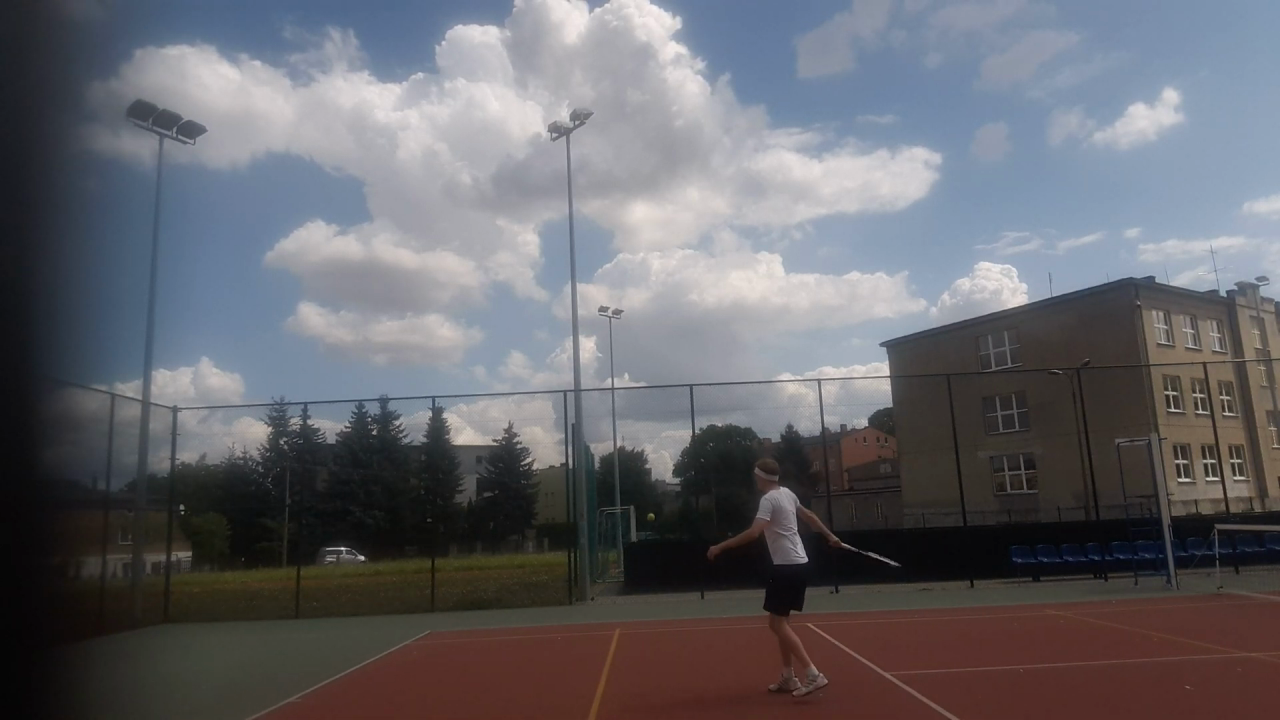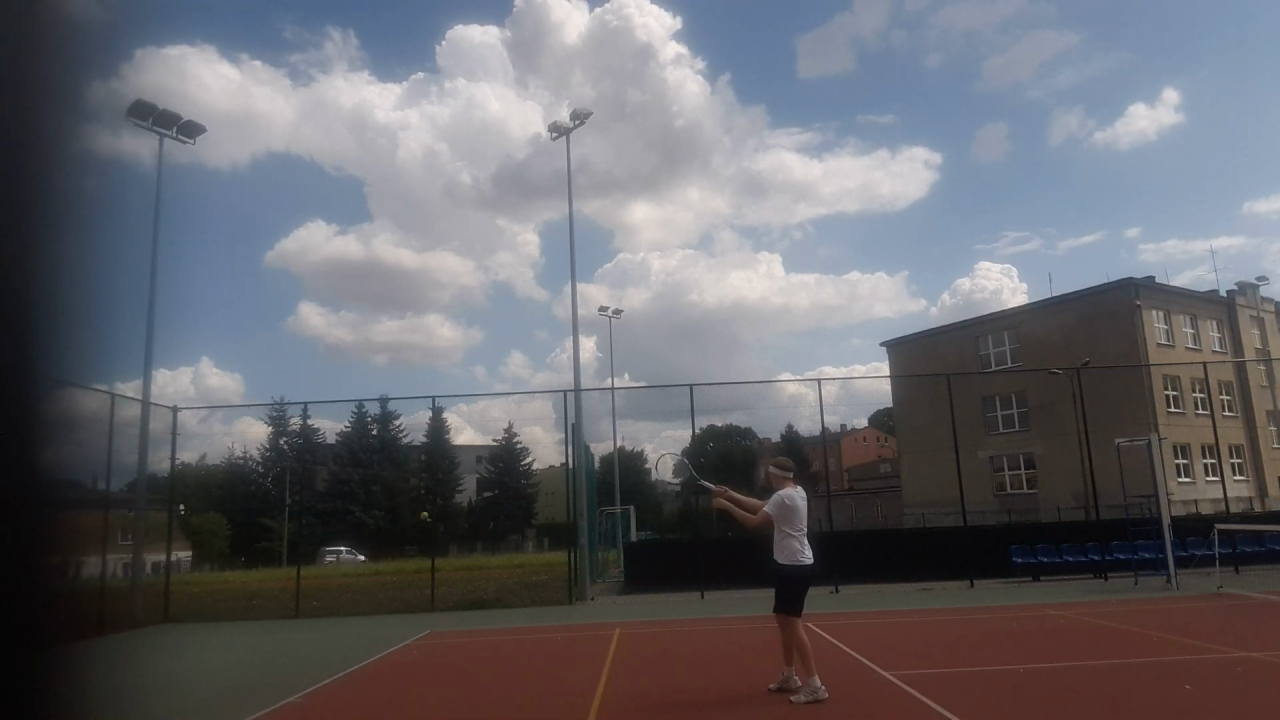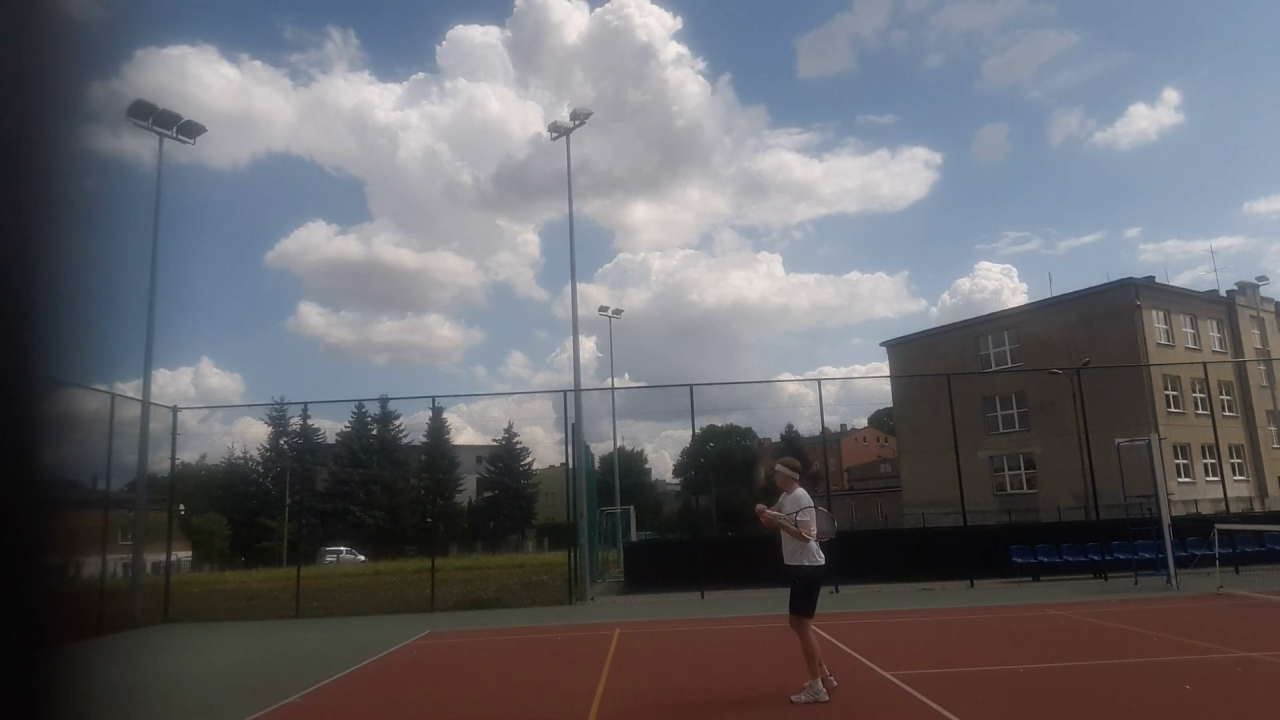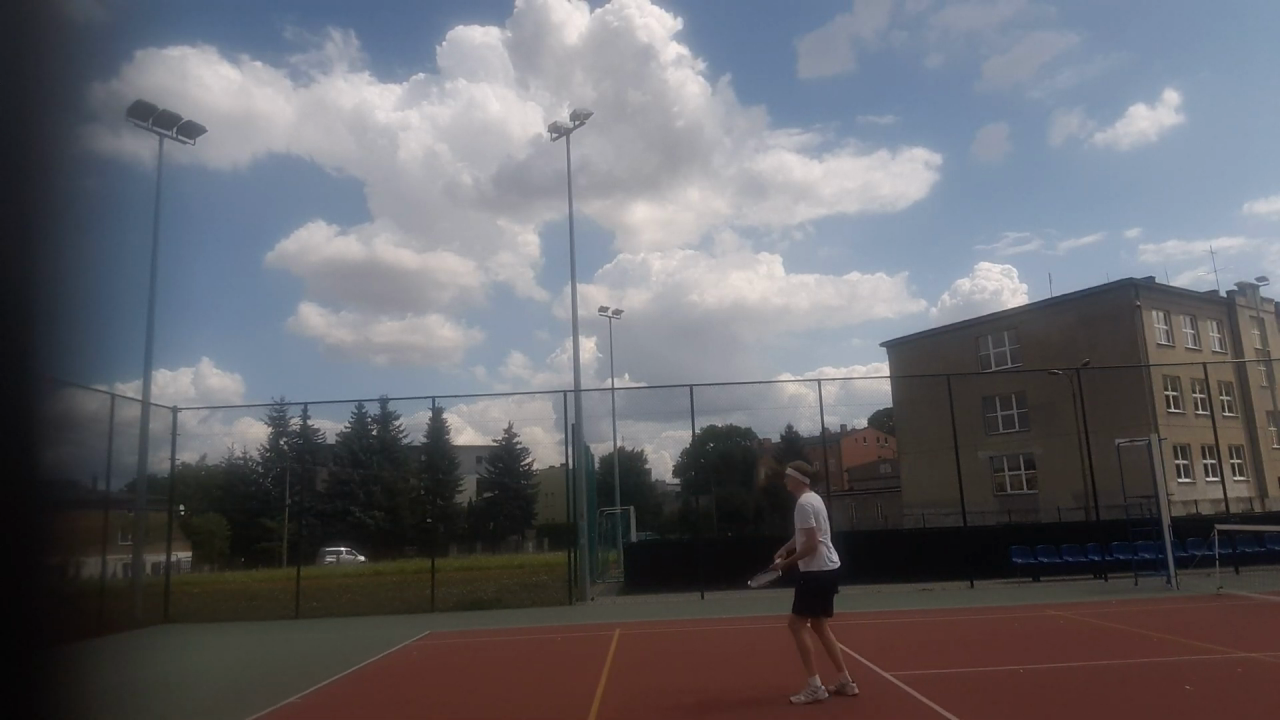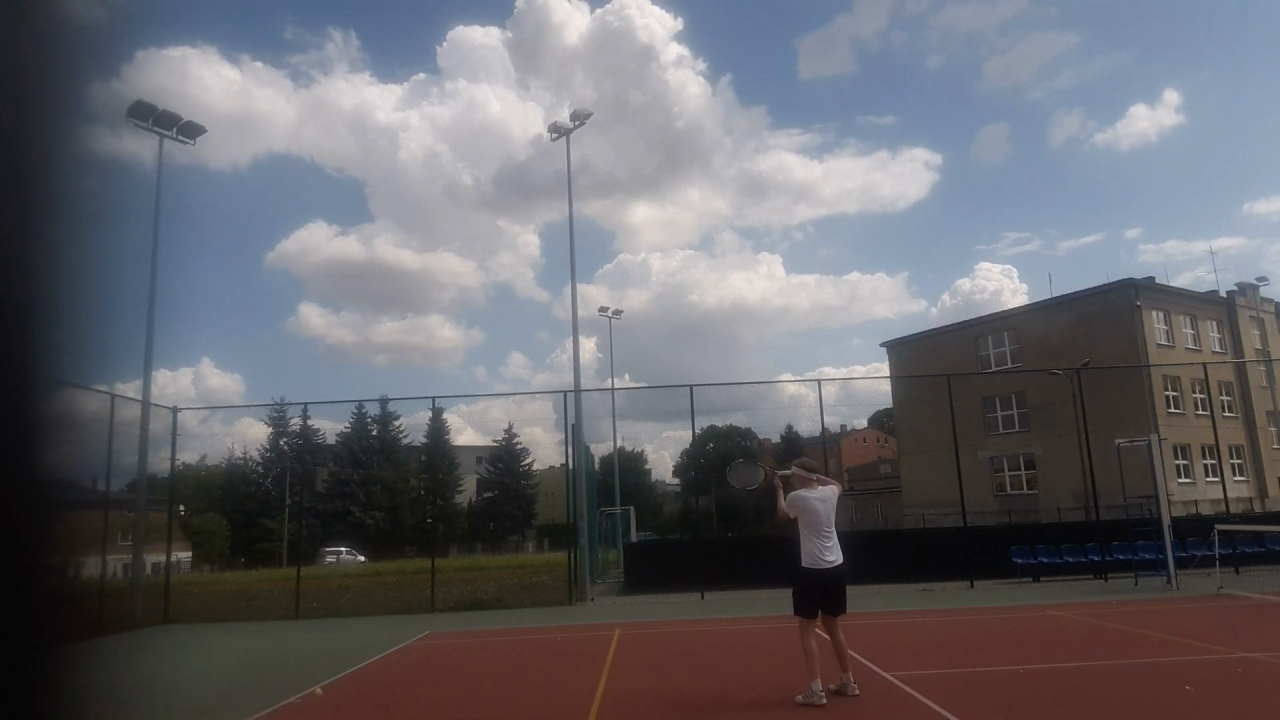
dt=0.3s
person 1, frame 1
left shoulder: (769, 499)
right shoulder: (786, 494)
left elbow: (753, 533)
right elbow: (809, 516)
left wrist: (721, 547)
right wrist: (829, 535)
left hip: (786, 566)
right hip: (798, 564)
left knee: (777, 623)
right knee: (781, 621)
left ankle: (812, 674)
right ankle: (789, 678)
person 1, frame 2
left shoulder: (783, 496)
right shoulder: (796, 492)
left elbow: (753, 522)
right elbow: (761, 506)
left wrist: (726, 506)
right wrist: (732, 495)
left hip: (793, 566)
right hip: (797, 565)
left knee: (792, 624)
right knee: (784, 621)
left ankle: (814, 686)
right ankle: (789, 677)
person 1, frame 3
left shoulder: (799, 497)
right shoulder: (786, 497)
left elbow: (805, 535)
right elbow: (768, 521)
left wrist: (780, 524)
right wrist: (763, 512)
left hip: (808, 566)
right hip: (801, 566)
left knee: (802, 624)
right knee: (798, 623)
left ankle: (816, 688)
right ankle: (823, 675)
person 1, frame 4
left shoulder: (804, 504)
right shoulder: (811, 499)
left elbow: (811, 545)
left wrist: (787, 562)
right wrist: (786, 550)
left hip: (817, 572)
right hip: (830, 570)
left knee: (797, 625)
right knee: (819, 626)
left ankle: (815, 686)
right ankle: (846, 681)
person 1, frame 5
left shoulder: (796, 497)
right shoulder: (831, 492)
left elbow: (782, 513)
left wrist: (779, 488)
right wrist: (815, 476)
left hip: (813, 571)
right hip: (836, 567)
left knee: (807, 629)
right knee: (832, 625)
left ankle: (815, 690)
right ankle: (848, 682)
